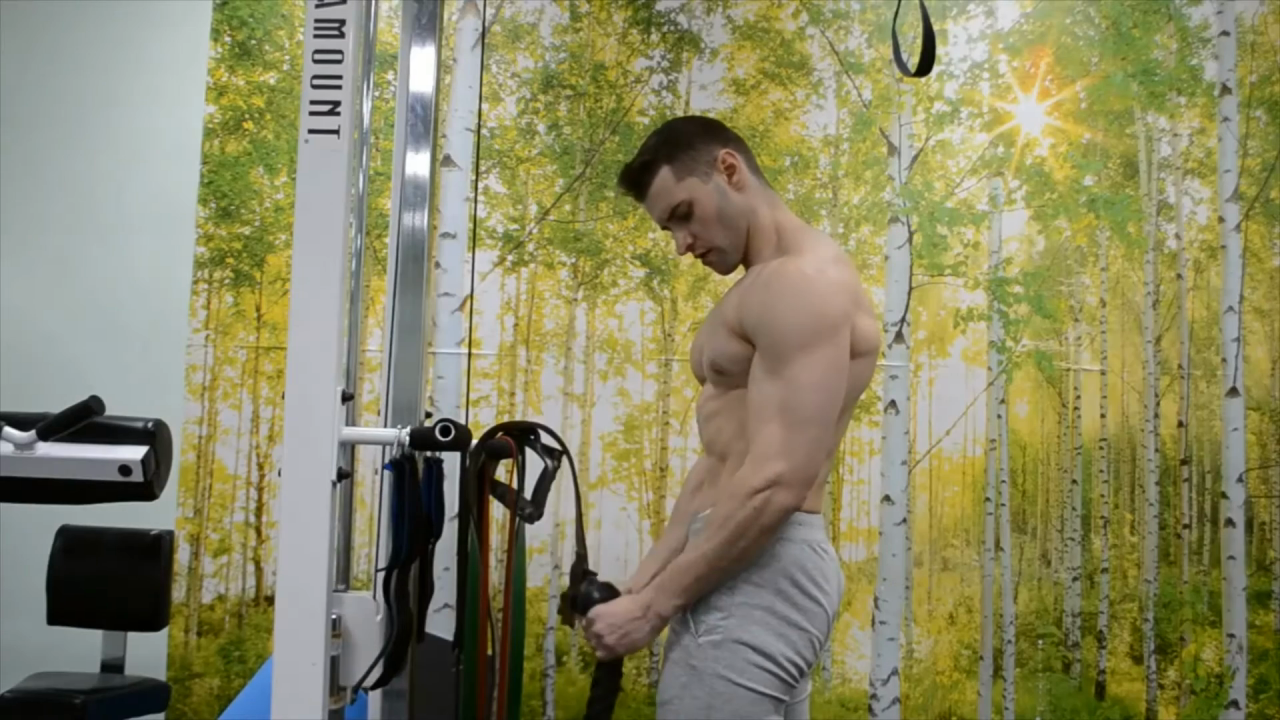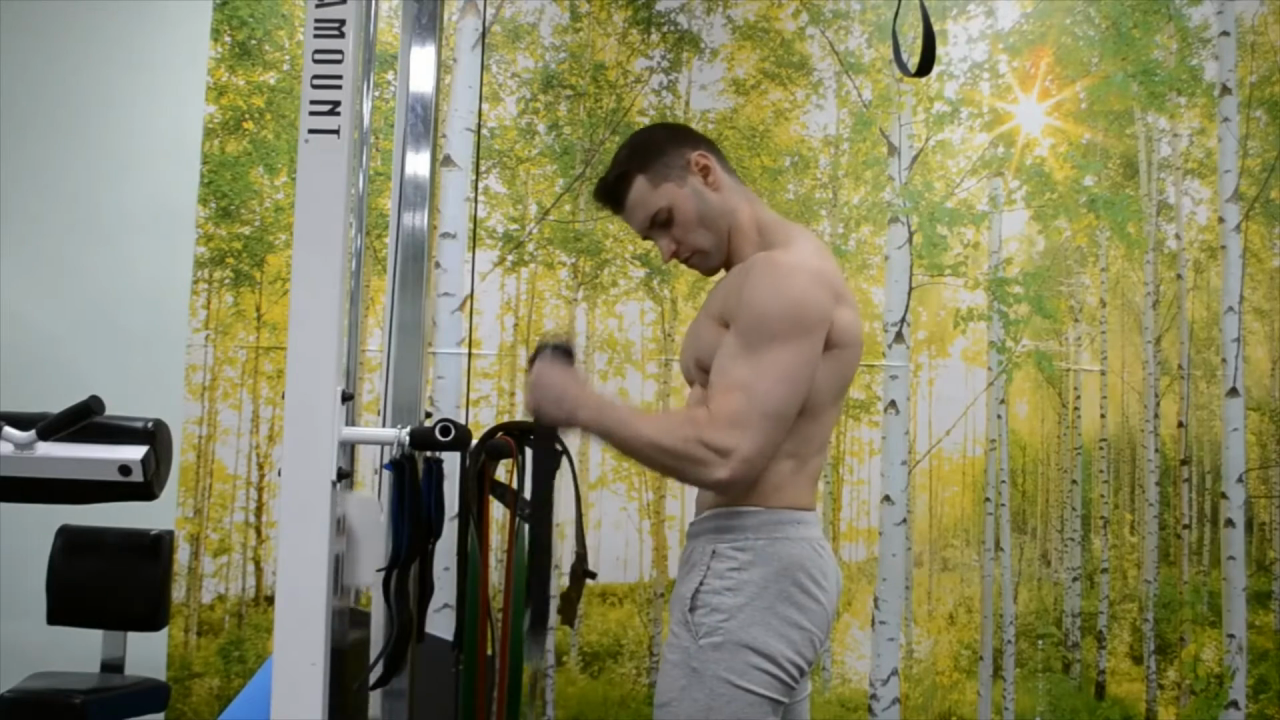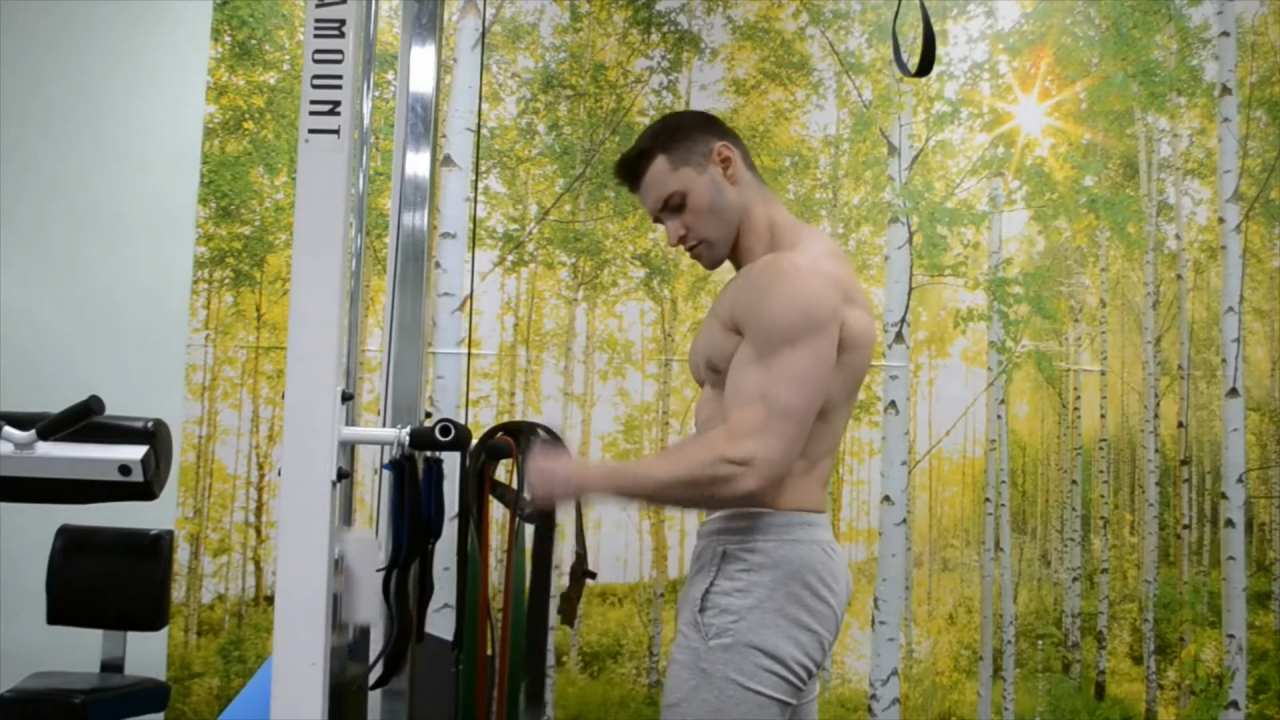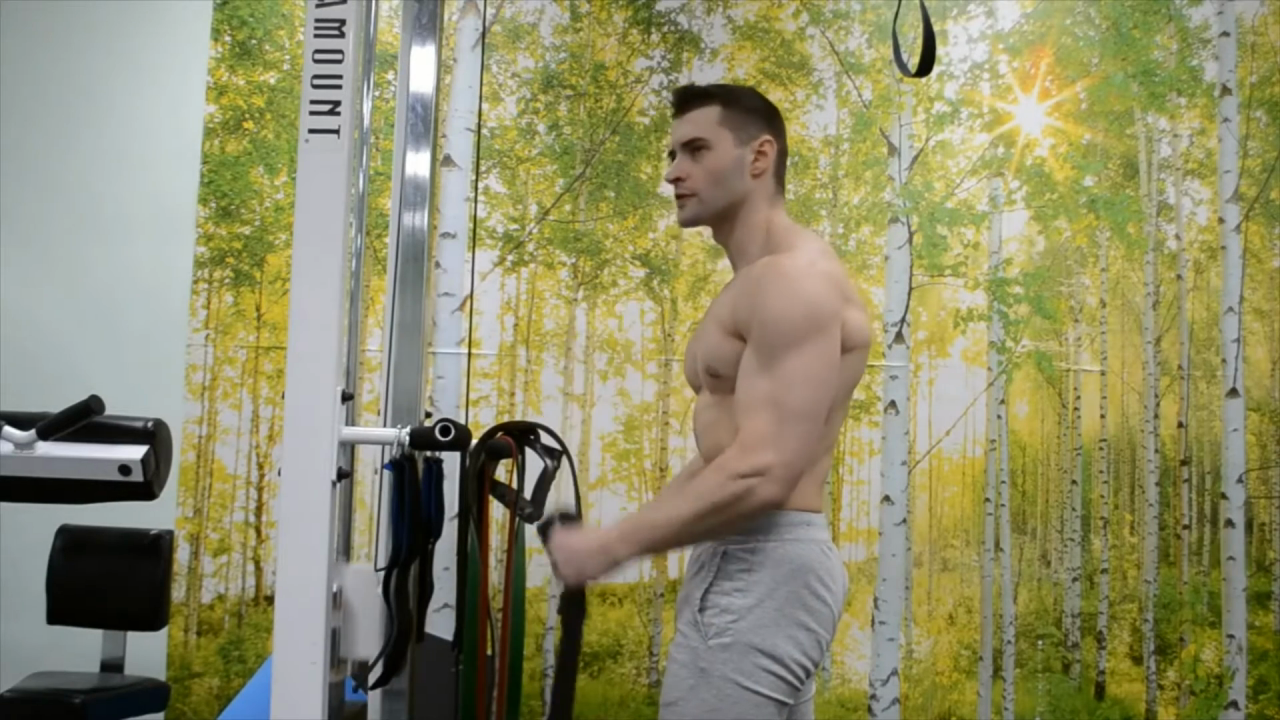
dt=1s
person 1, frame 1
left shoulder: (801, 282)
right shoulder: (769, 287)
left elbow: (777, 481)
left wrist: (653, 603)
right wrist: (645, 579)
left hip: (754, 571)
right hip: (758, 568)
person 1, frame 2
left shoulder: (782, 275)
right shoulder: (767, 279)
left elbow: (723, 454)
right elbow: (714, 439)
left wrist: (582, 405)
right wrist: (597, 410)
left hip: (751, 565)
right hip: (762, 559)
person 1, frame 3
left shoulder: (795, 275)
right shoulder: (777, 279)
left elbow: (745, 465)
right elbow: (724, 445)
left wrist: (586, 475)
right wrist: (605, 472)
left hip: (762, 570)
right hip: (770, 563)
person 1, frame 4
left shoulder: (793, 278)
right shoulder: (758, 286)
left elbow: (762, 473)
left wrist: (611, 543)
right wrist: (624, 538)
left hip: (760, 570)
right hip: (761, 565)
